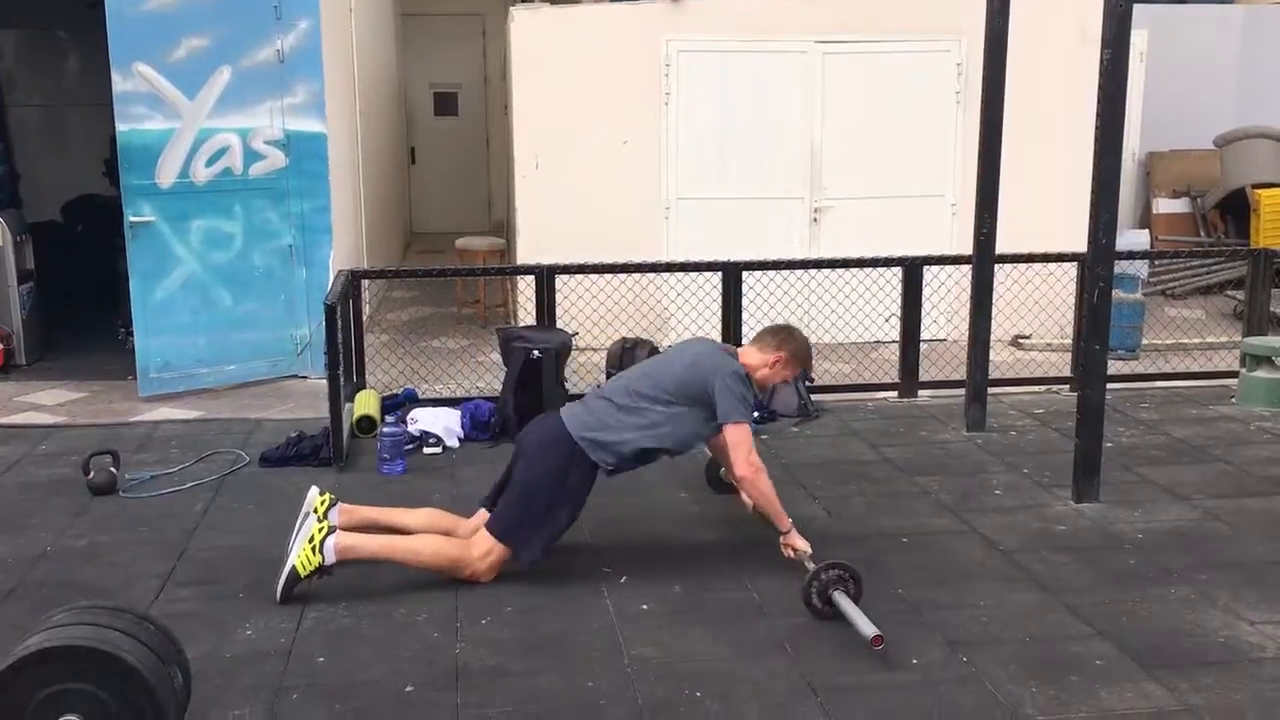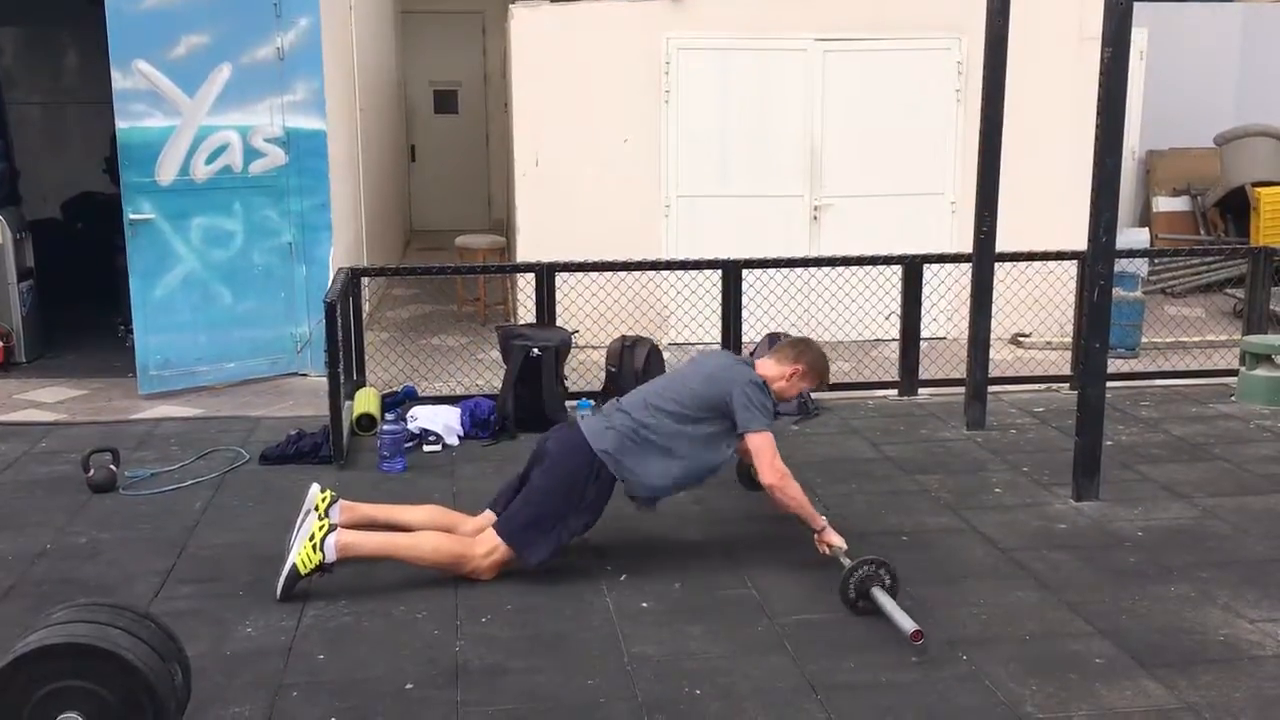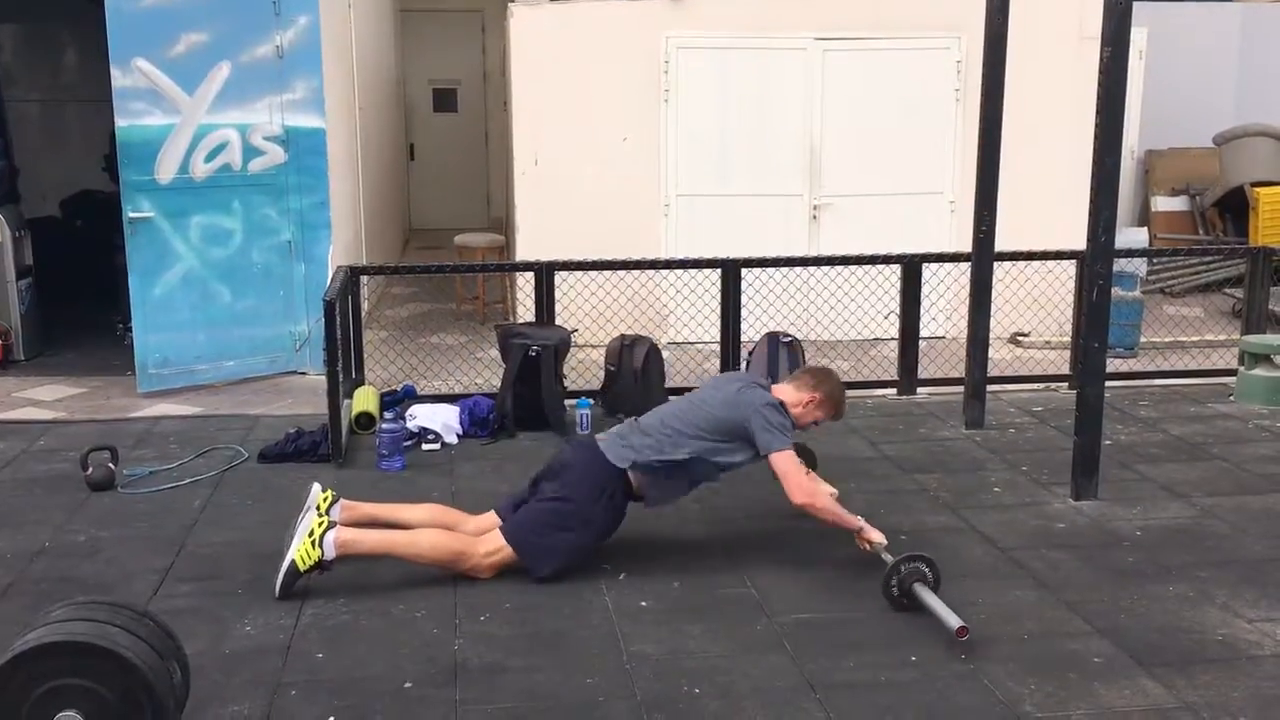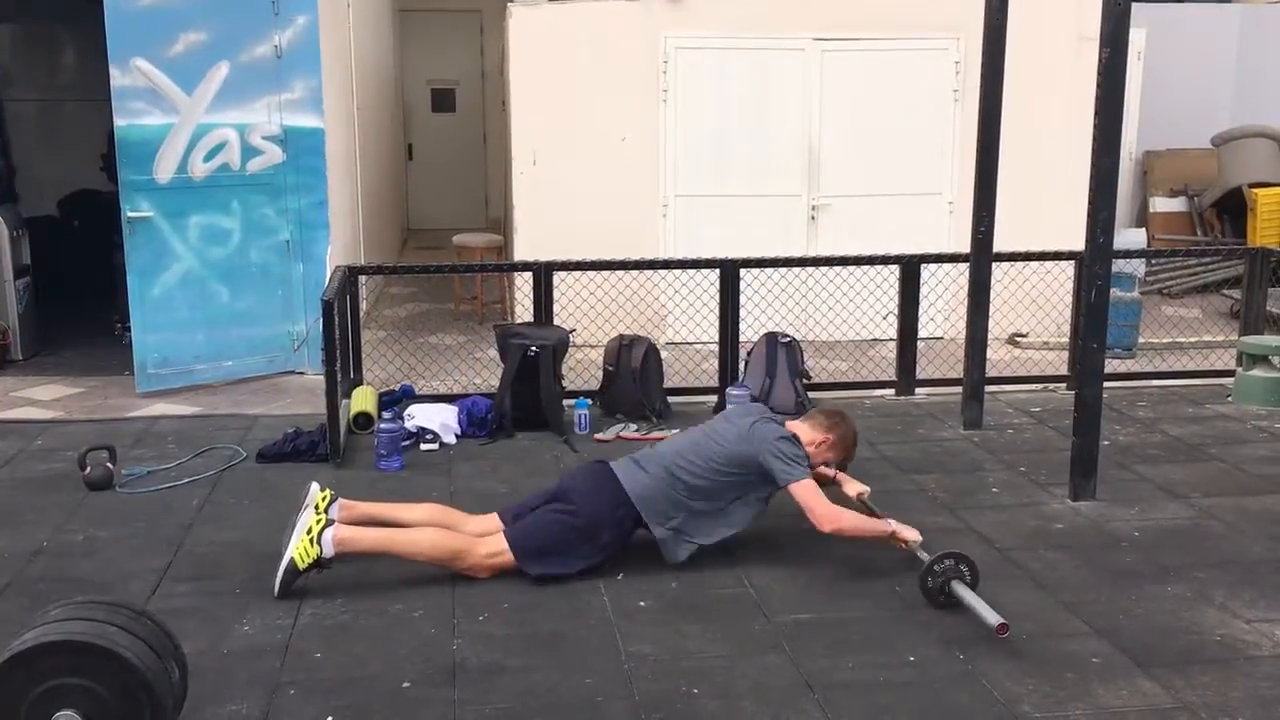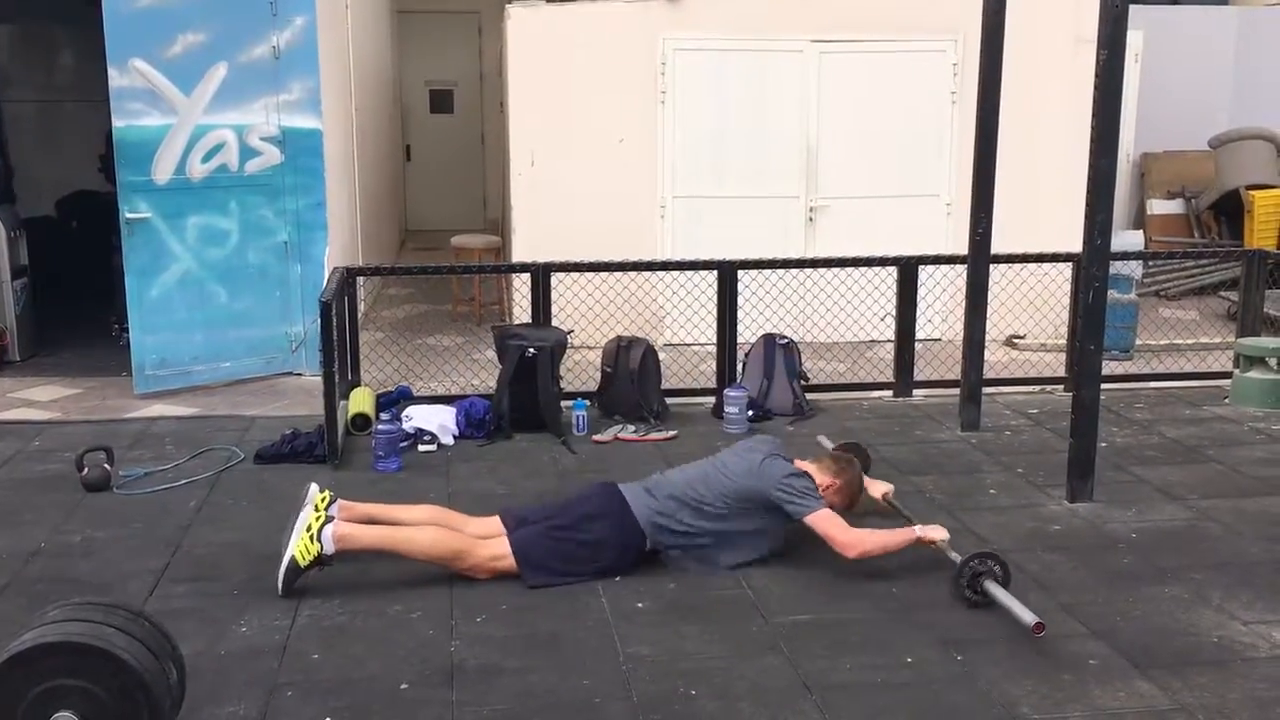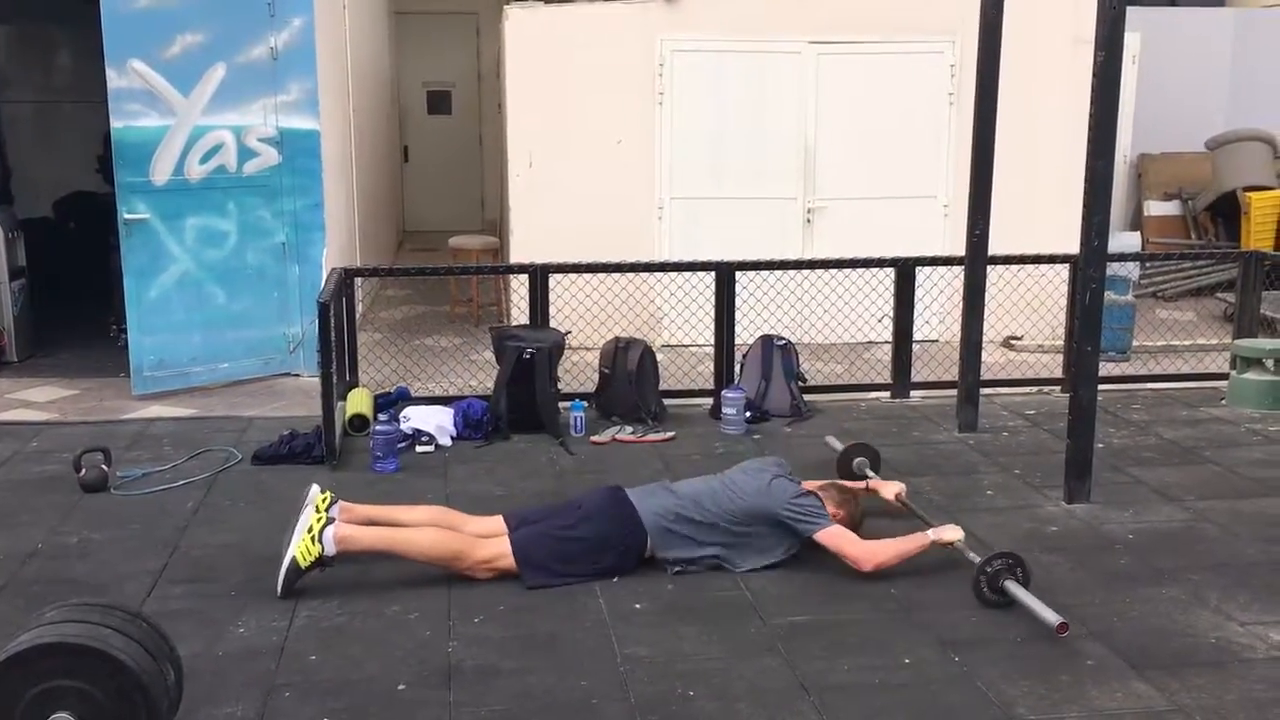
dt=0.2s
person 1, frame 1
left shoulder: (710, 355)
right shoulder: (732, 376)
left elbow: (714, 431)
right elbow: (748, 467)
left wrist: (742, 486)
right wrist: (785, 526)
left hip: (556, 432)
right hip: (571, 453)
left knee: (469, 531)
right knee: (477, 562)
left ankle: (334, 513)
right ankle: (333, 546)
person 1, frame 2
left shoulder: (725, 363)
right shoulder: (751, 387)
left elbow: (738, 435)
right elbow: (772, 477)
left wrist: (781, 481)
right wrist: (820, 526)
left hip: (573, 443)
right hip: (588, 467)
left knee: (472, 528)
right knee: (479, 559)
left ankle: (335, 511)
right ankle: (333, 542)
person 1, frame 3
left shoulder: (743, 385)
right shoulder: (767, 411)
right elbow: (800, 496)
left wrist: (809, 473)
right wrist: (858, 526)
left hip: (588, 458)
right hip: (601, 486)
left knee: (473, 527)
right knee: (479, 558)
left ankle: (335, 510)
right ankle: (333, 540)
person 1, frame 4
left shoulder: (758, 416)
right shoulder: (778, 447)
right elbow: (826, 520)
left wrist: (839, 477)
right wrist: (890, 528)
left hip: (600, 481)
right hip: (611, 511)
left knee: (475, 526)
right knee: (478, 557)
left ankle: (335, 508)
right ankle: (332, 537)
person 1, frame 5
left shoulder: (770, 451)
right shoulder: (787, 486)
right elbow: (851, 545)
left wrist: (864, 482)
right wrist: (918, 532)
left hip: (610, 501)
right hip: (617, 532)
left knee: (476, 527)
right knee: (479, 558)
left ankle: (335, 509)
right ankle: (332, 537)
person 1, frame 6
left shoulder: (779, 471)
right shoulder: (795, 504)
right elbow: (866, 558)
left wrist: (871, 482)
right wrist: (933, 535)
left hip: (615, 504)
right hip: (623, 535)
left knee: (478, 526)
right knee: (480, 557)
left ankle: (336, 510)
right ankle: (333, 538)
